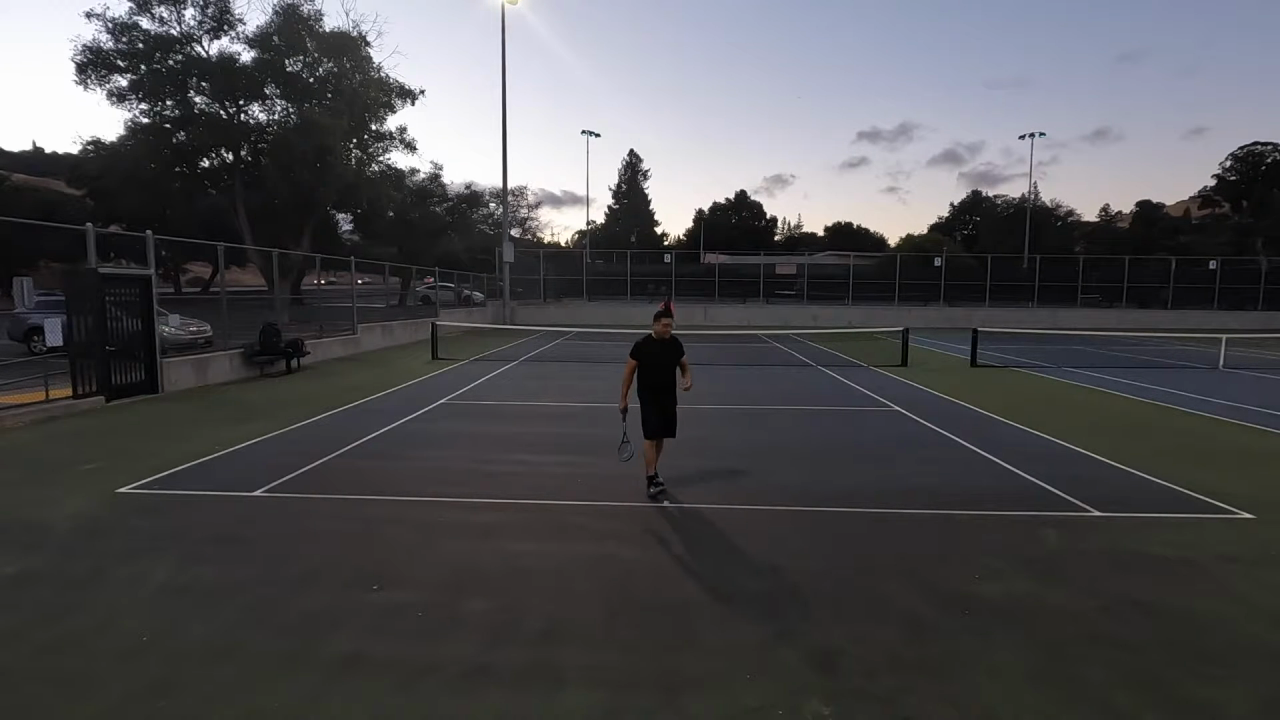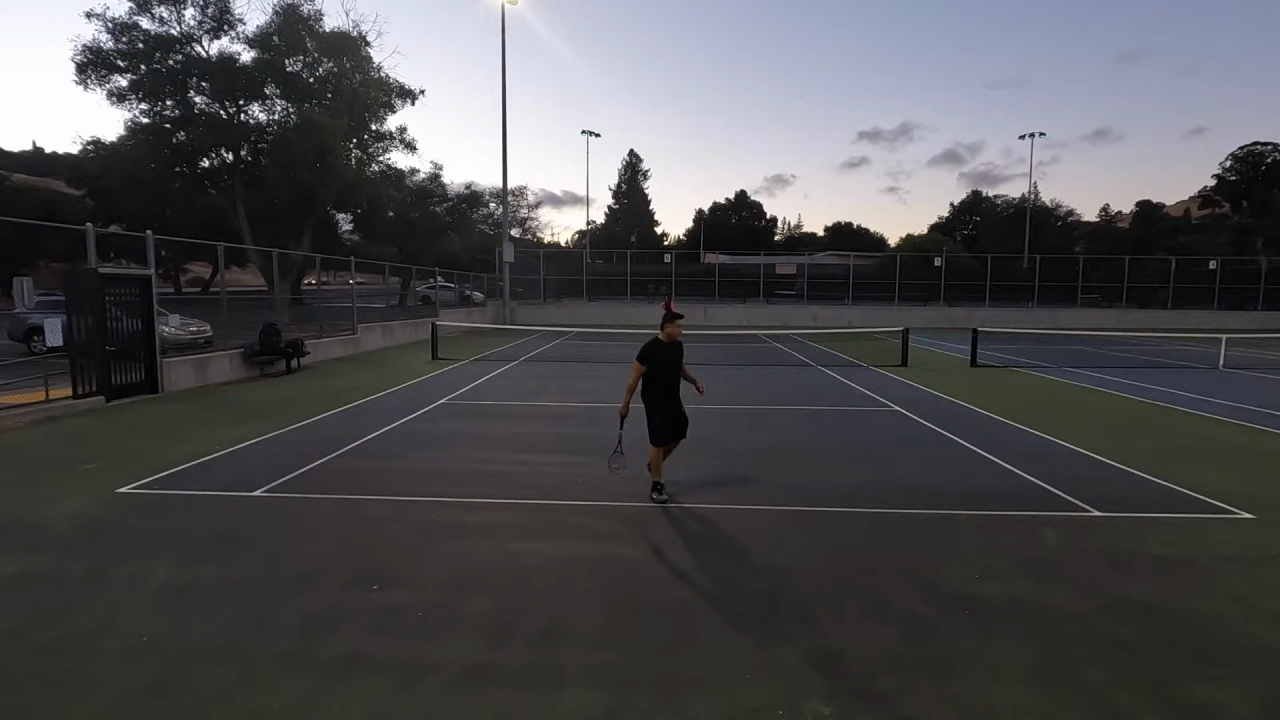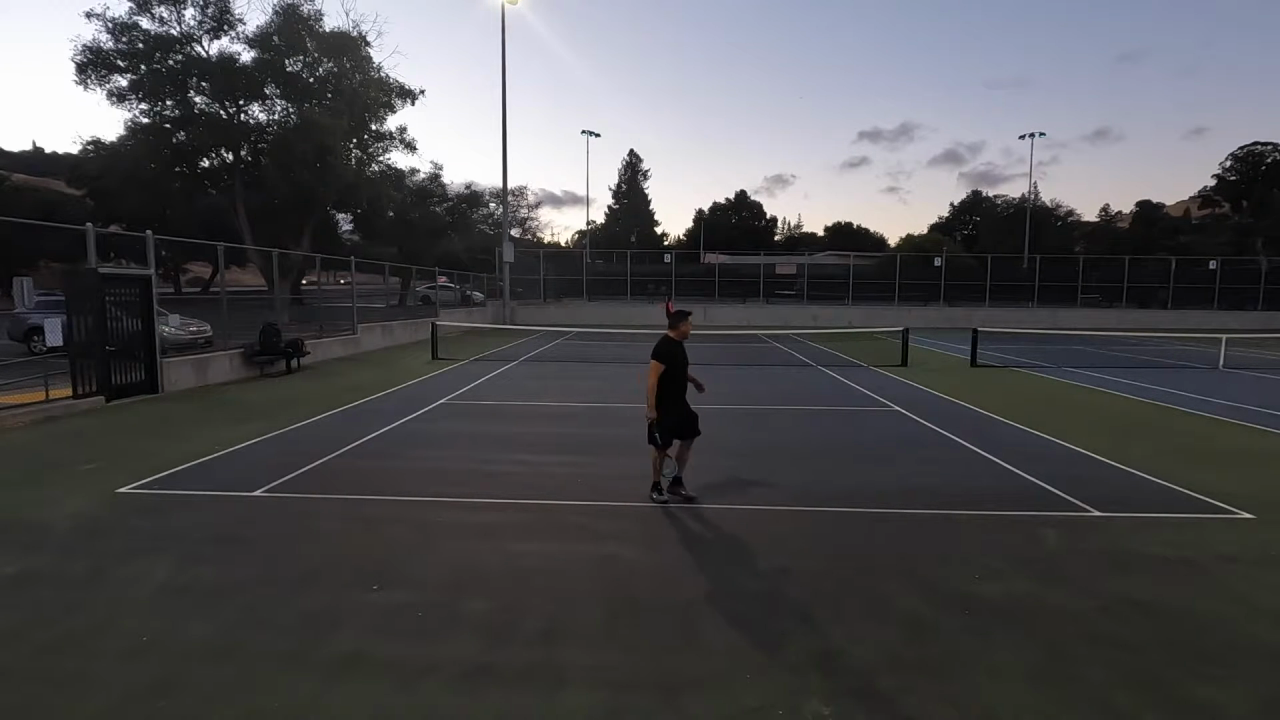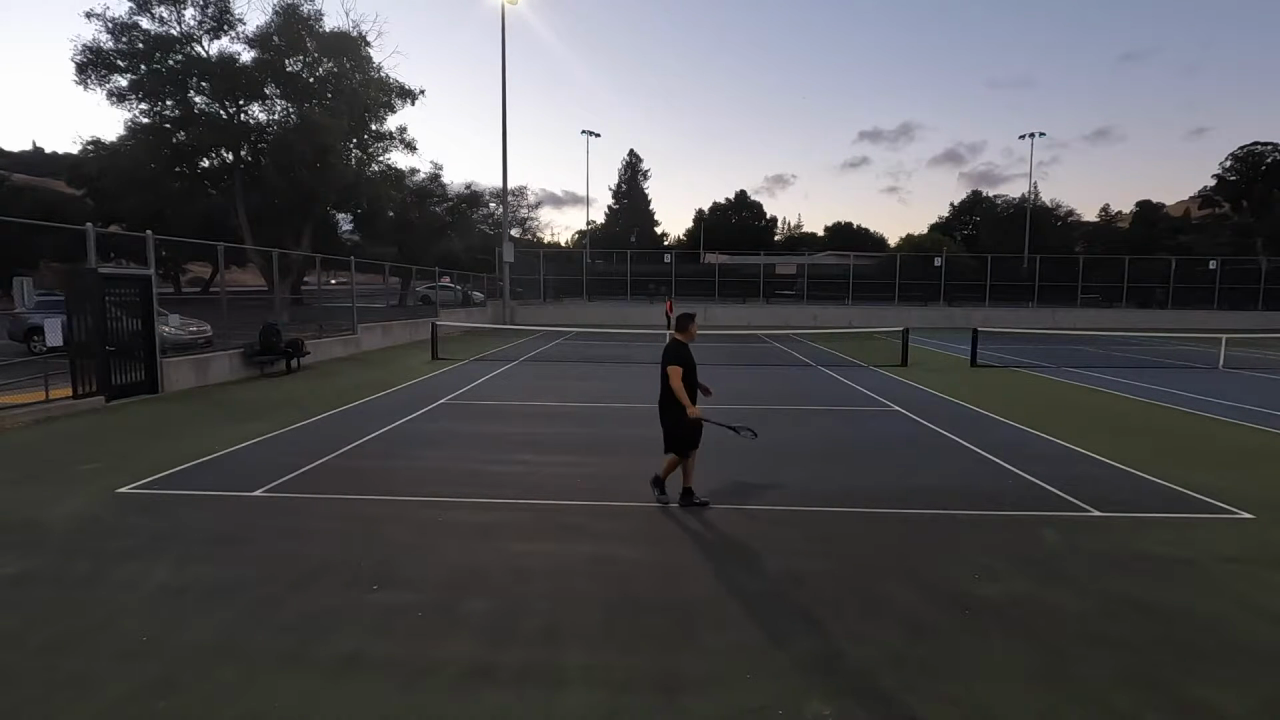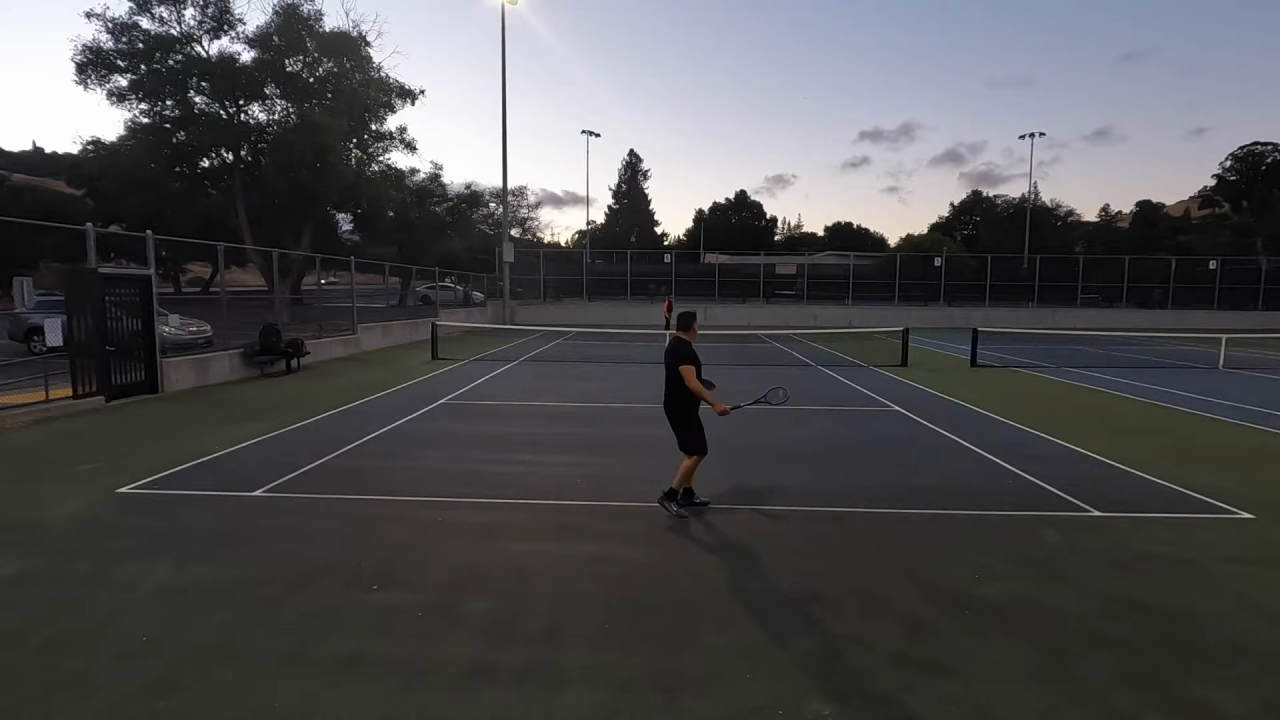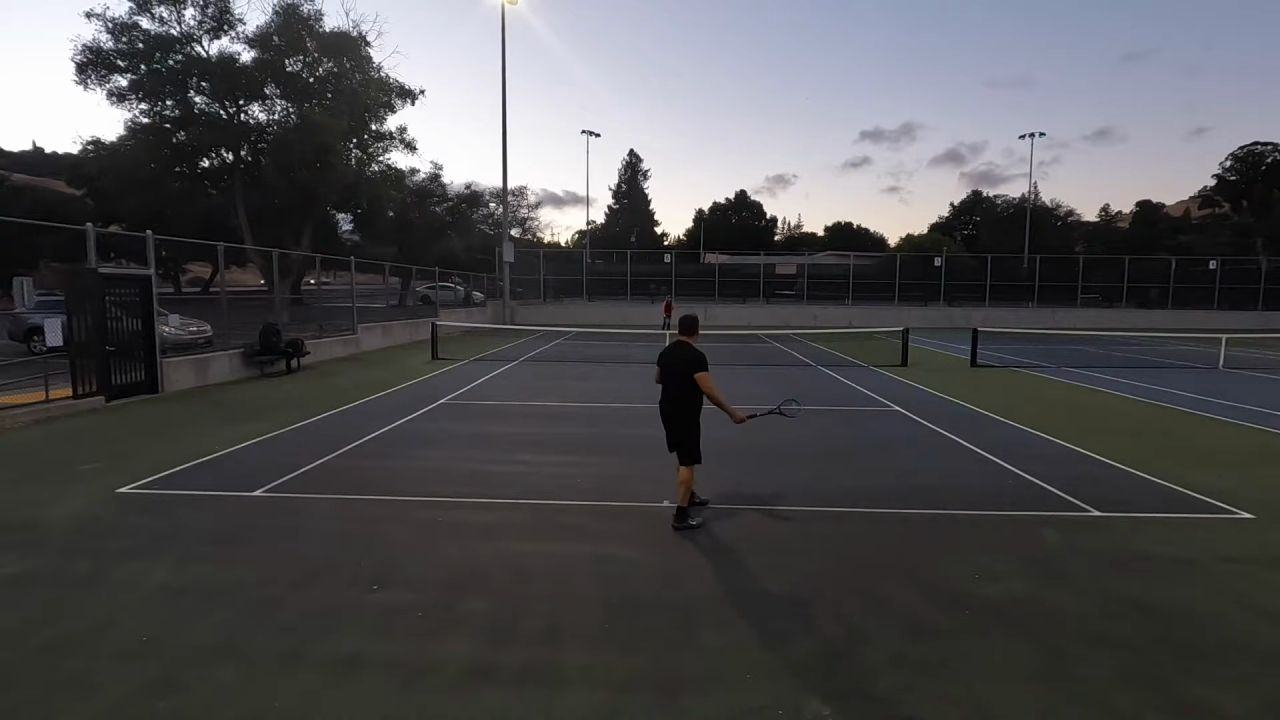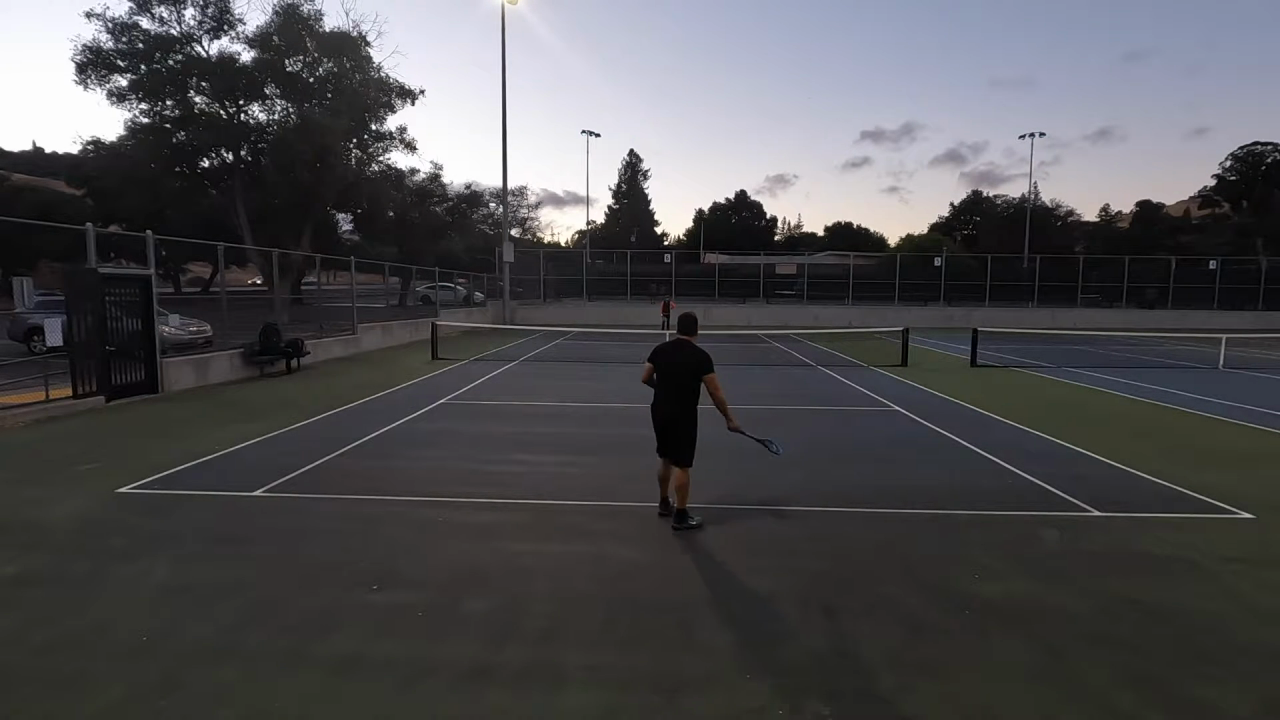
dt=0.2s
person 1, frame 1
left shoulder: (675, 343)
right shoulder: (641, 345)
left elbow: (685, 366)
right elbow: (629, 372)
left wrist: (687, 379)
right wrist: (623, 398)
left hip: (669, 398)
right hip: (648, 398)
left knee: (661, 437)
right knee: (651, 437)
left ankle: (652, 470)
right ankle: (651, 481)
person 1, frame 2
left shoulder: (677, 345)
right shoulder: (649, 349)
right elbow: (635, 379)
left wrist: (695, 382)
right wrist: (625, 404)
left hip: (674, 401)
right hip: (654, 403)
left knee: (676, 438)
right knee: (658, 443)
left ankle: (654, 465)
right ankle: (656, 486)
person 1, frame 3
left shoulder: (678, 344)
right shoulder: (663, 347)
right elbow: (652, 379)
left wrist: (693, 381)
right wrist: (651, 407)
left hip: (679, 402)
right hip: (663, 406)
left knee: (689, 437)
right knee: (661, 446)
left ankle: (677, 482)
right ankle: (656, 487)
person 1, frame 4
left shoulder: (681, 347)
right shoulder: (675, 350)
right elbow: (675, 382)
left wrist: (699, 385)
right wrist: (689, 407)
left hip: (684, 409)
right hip: (674, 411)
left knee: (690, 449)
right knee: (680, 452)
left ankle: (687, 494)
right ankle: (659, 481)
person 1, frame 5
left shoulder: (675, 345)
right shoulder: (683, 350)
right elbow: (691, 382)
left wrist: (702, 381)
right wrist: (715, 404)
left hip: (678, 407)
right hip: (682, 409)
left knee: (692, 452)
right knee: (696, 453)
left ankle: (687, 493)
right ankle: (670, 495)
person 1, frame 6
left shoulder: (667, 351)
right shoulder: (695, 355)
left elbow: (658, 379)
right elbow: (709, 390)
right wrist: (731, 412)
left hip: (668, 411)
right hip: (684, 414)
left knee: (682, 457)
right knee: (687, 463)
left ankle: (689, 494)
right ankle: (680, 515)
person 1, frame 7
left shoulder: (660, 349)
right shoulder: (700, 356)
left elbow: (645, 378)
right elbow: (716, 393)
right wrist: (729, 419)
left hip: (659, 412)
right hip: (683, 416)
left knee: (665, 459)
right knee: (682, 465)
left ankle: (664, 503)
right ankle: (680, 516)
